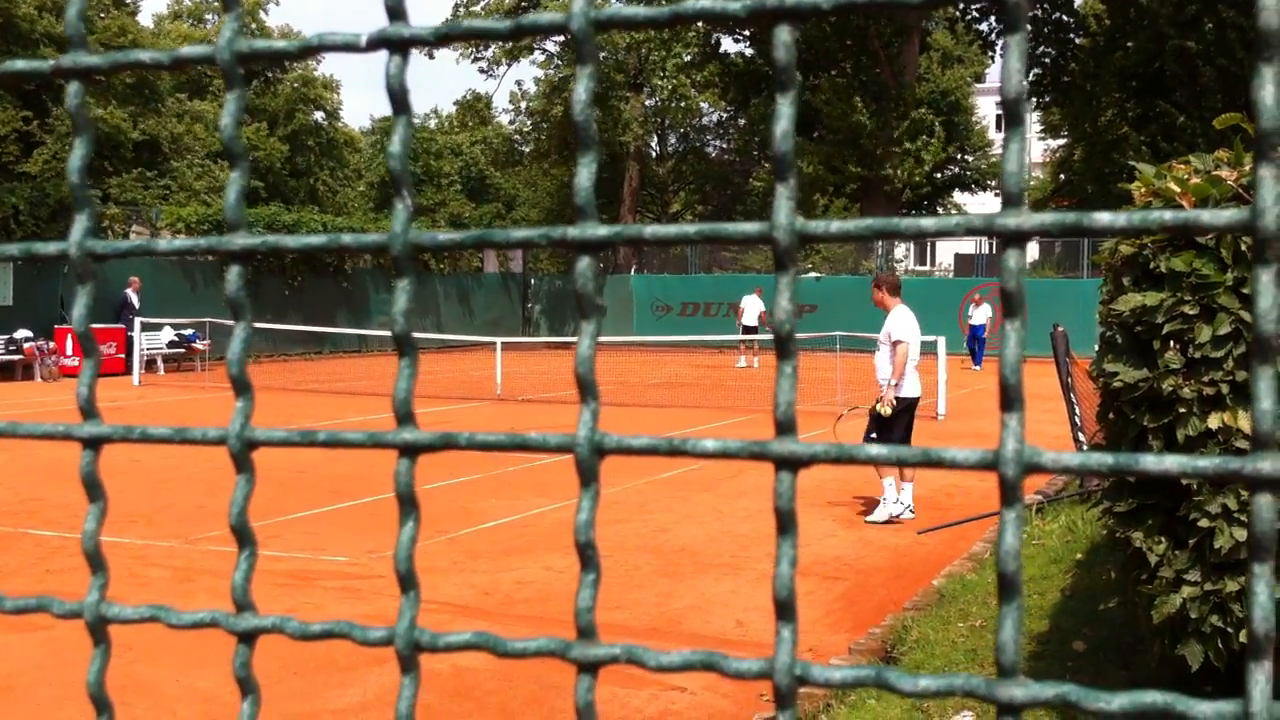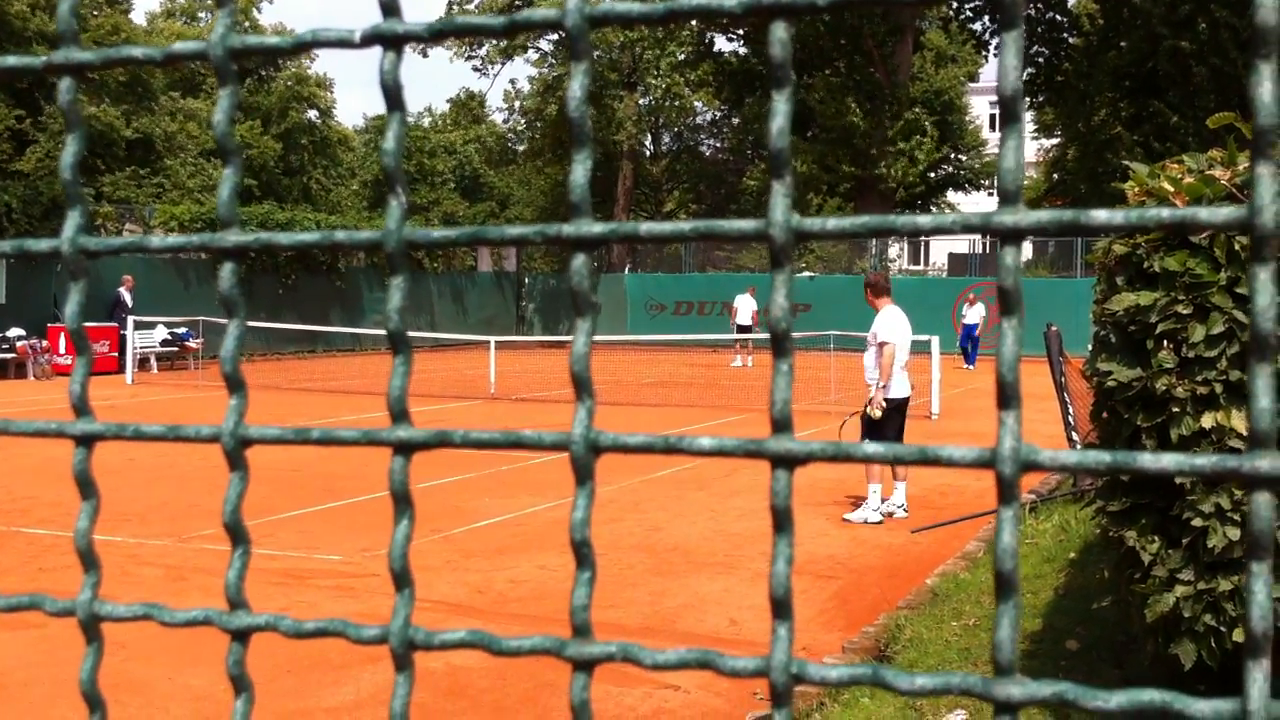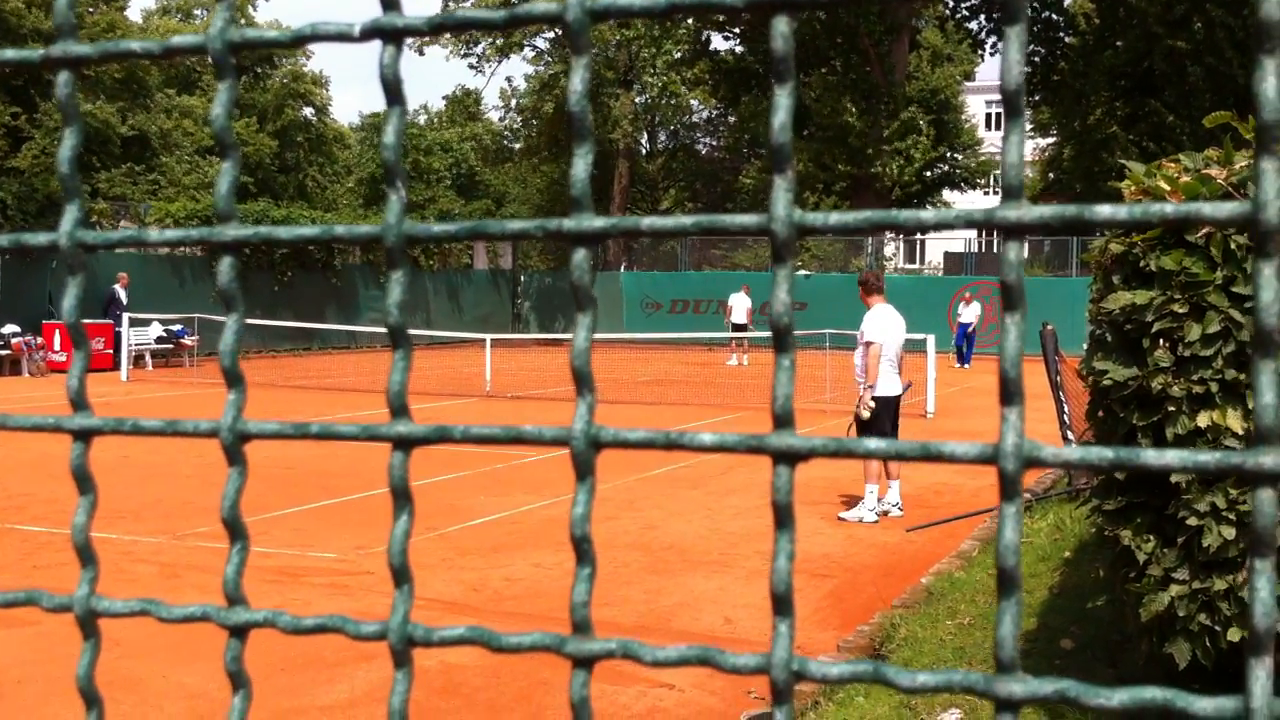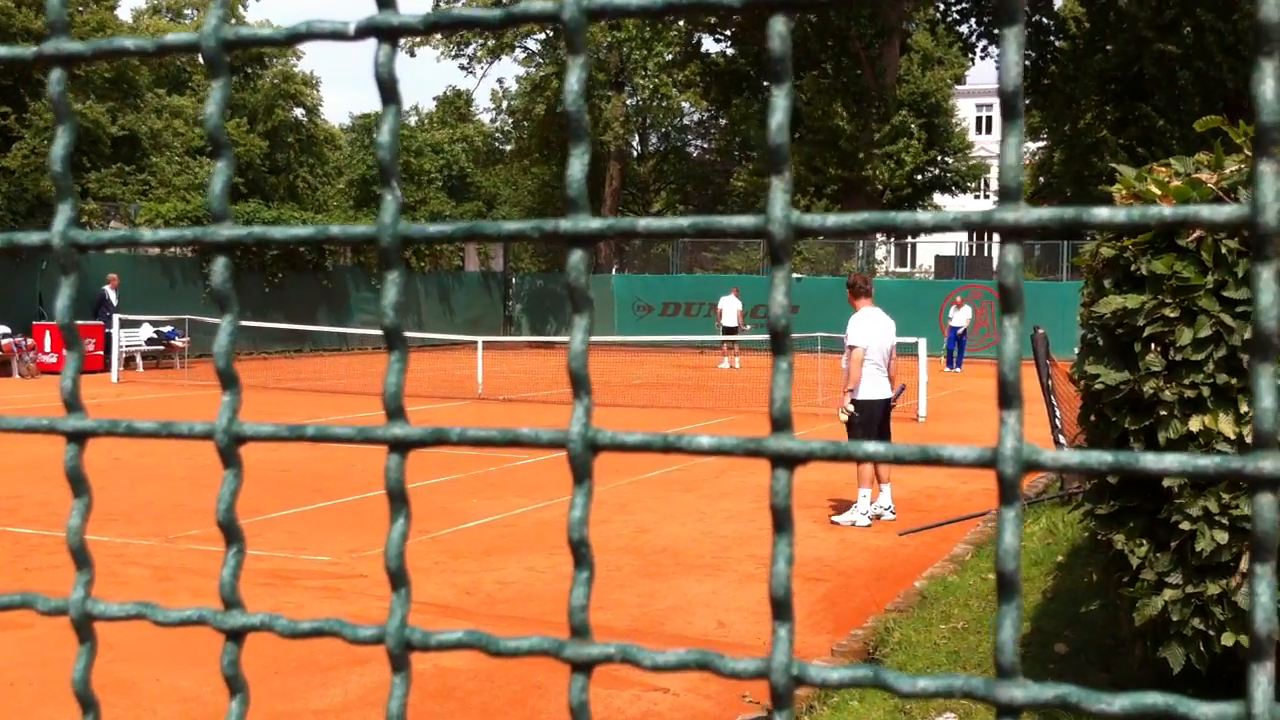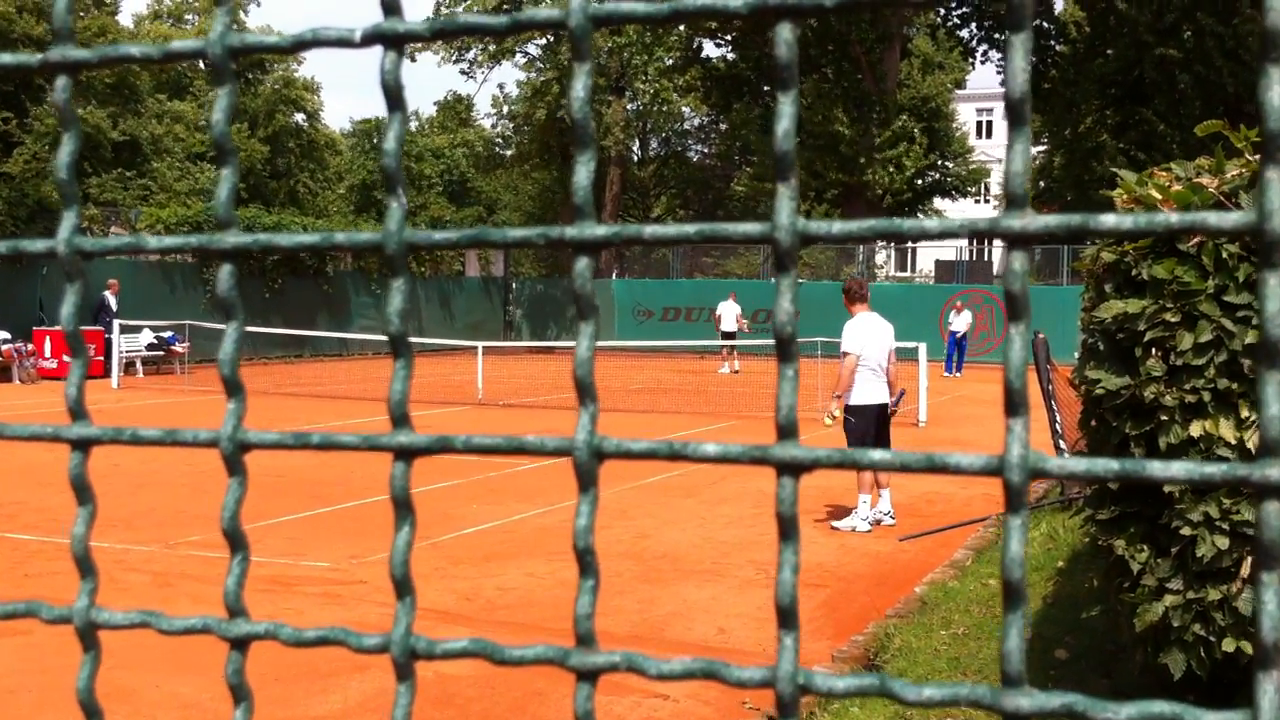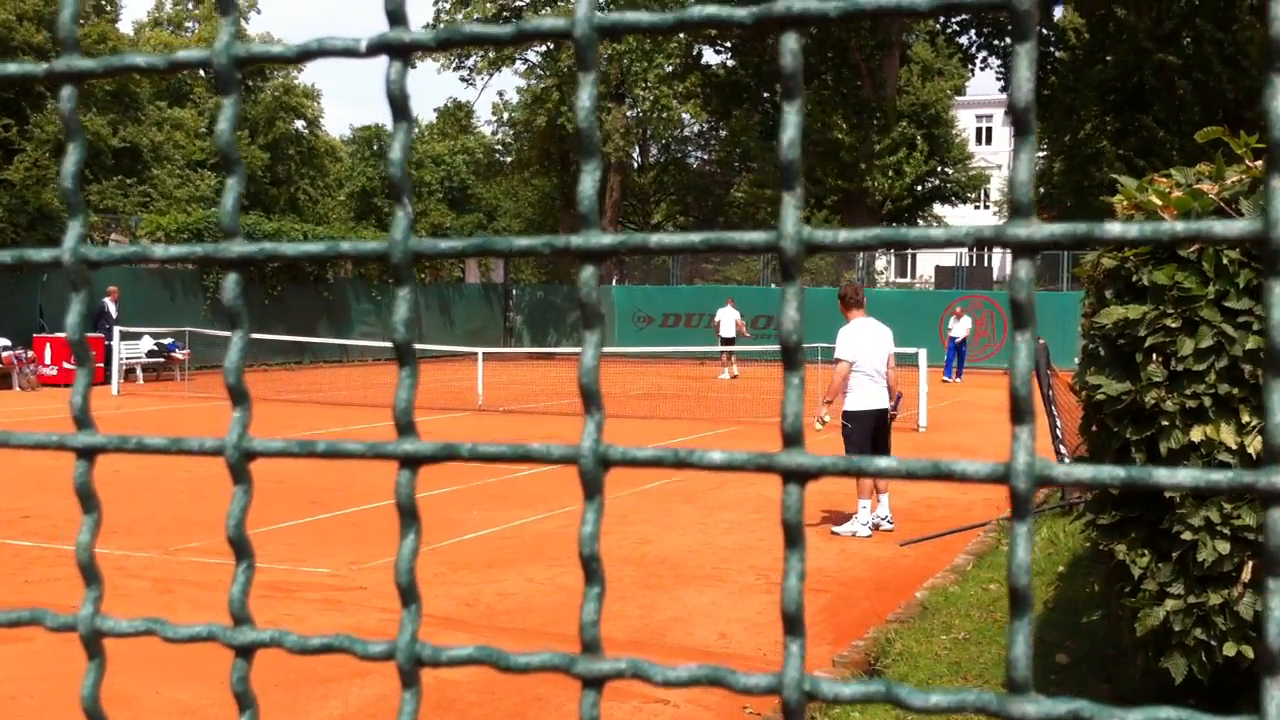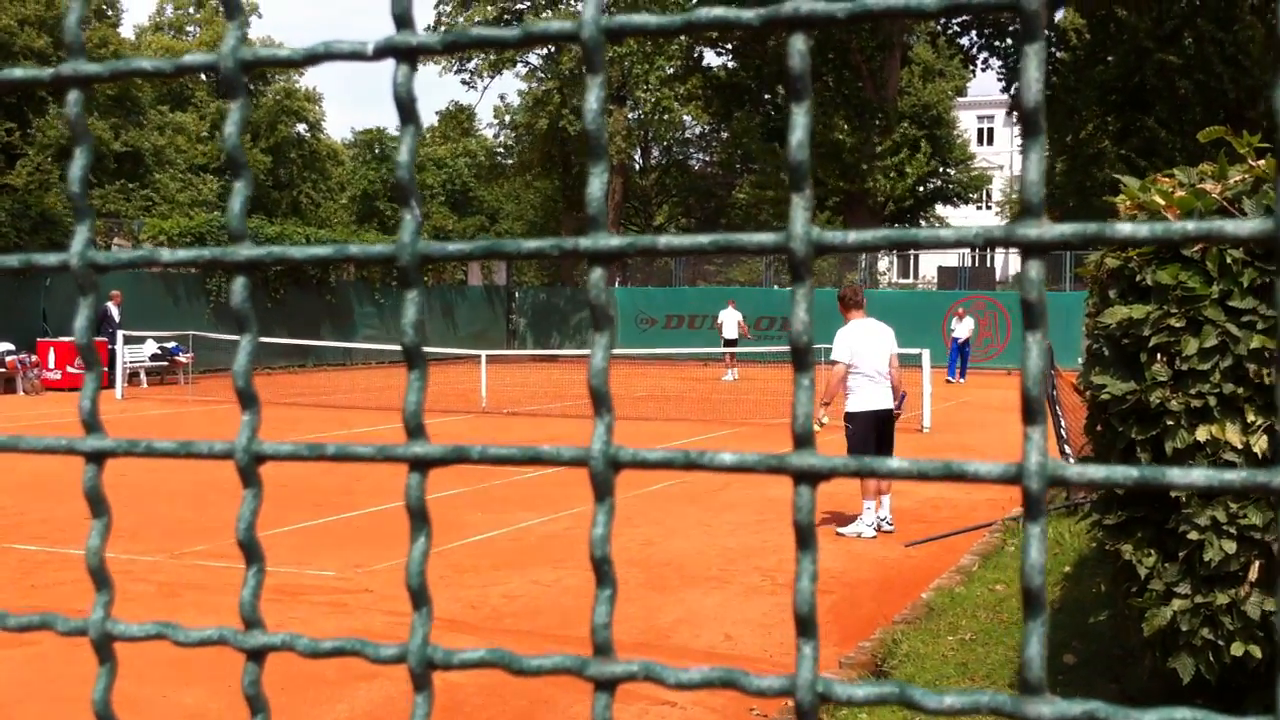
dt=0.1s
person 1, frame 1
left shoulder: (898, 317)
right shoulder: (903, 315)
left elbow: (902, 353)
left wrist: (891, 387)
left hip: (898, 392)
right hip: (908, 392)
left knee: (876, 444)
right knee: (902, 448)
left ankle: (891, 499)
right ankle: (905, 502)
person 1, frame 2
left shoulder: (885, 317)
right shoulder: (897, 315)
left elbow: (888, 356)
left wrist: (880, 389)
left hip: (887, 394)
right hip: (899, 392)
left ankle: (873, 507)
right ankle: (898, 502)
person 1, frame 3
left shoulder: (873, 316)
right shoulder: (896, 316)
left elbow: (873, 356)
left wrist: (866, 390)
left hip: (876, 393)
right hip: (893, 390)
left ankle: (869, 506)
right ankle: (893, 501)
person 1, frame 4
left shoulder: (859, 320)
right shoulder: (886, 319)
left elbow: (856, 360)
right elbow: (892, 361)
left wrist: (846, 392)
right wrist: (890, 389)
left hip: (863, 396)
right hip: (882, 394)
left ankle: (862, 510)
right ankle: (885, 504)
person 1, frame 5
left shoulder: (854, 326)
right shoulder: (885, 325)
left elbow: (848, 367)
right elbow: (892, 366)
left wrist: (836, 398)
right wrist: (892, 397)
left hip: (860, 401)
right hip: (881, 400)
left ankle: (862, 516)
right ankle: (885, 510)
person 1, frame 6
left shoulder: (848, 332)
right shoulder: (884, 330)
left elbow: (840, 374)
right elbow: (891, 370)
left wrist: (826, 403)
right wrist: (891, 401)
left hip: (858, 407)
right hip: (881, 405)
left ankle: (862, 521)
right ankle: (883, 514)
person 1, frame 7
left shoulder: (846, 334)
right shoulder: (885, 330)
left elbow: (838, 375)
right elbow: (895, 370)
left wrist: (823, 405)
right wrist: (897, 401)
left hip: (861, 408)
right hip: (885, 406)
left ankle: (867, 521)
right ankle: (885, 516)
